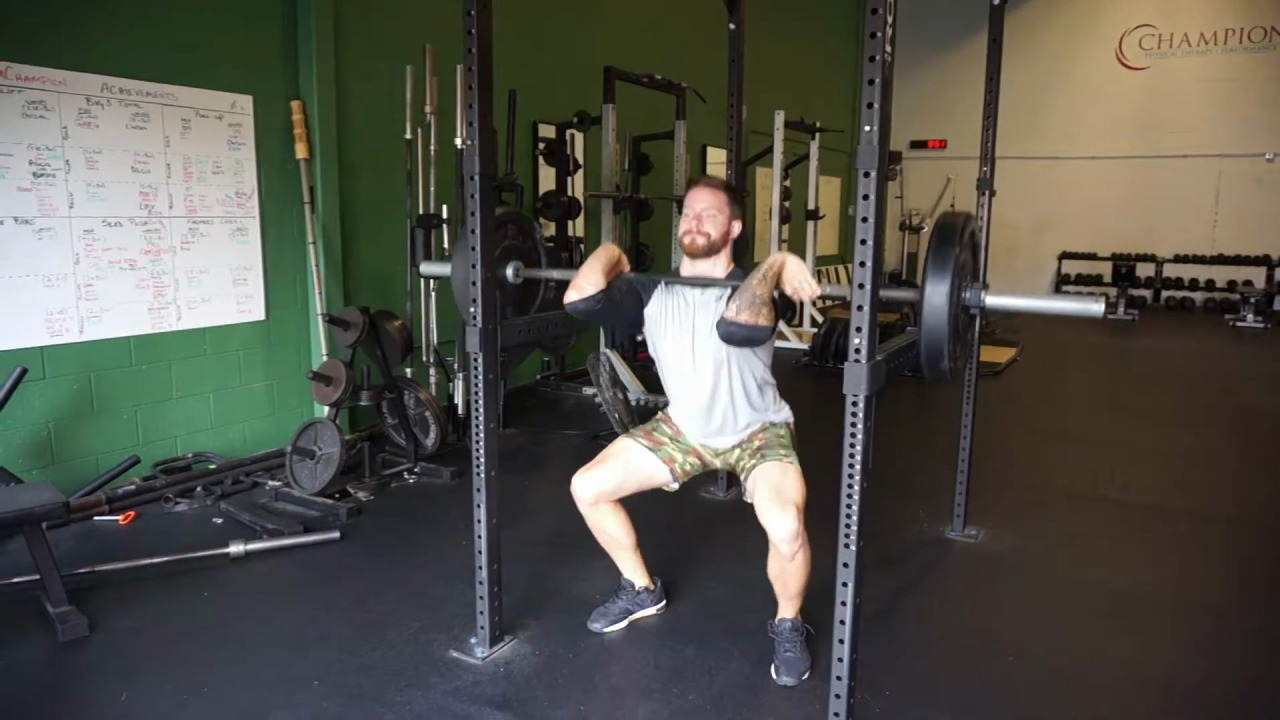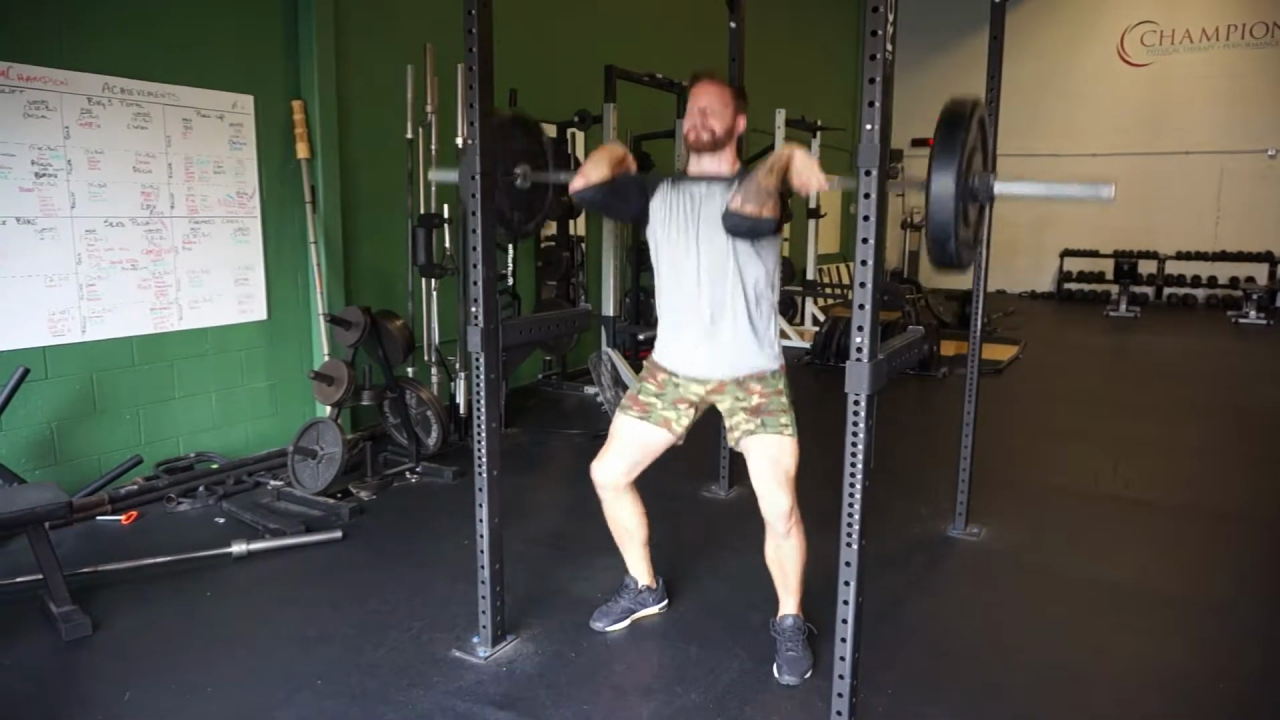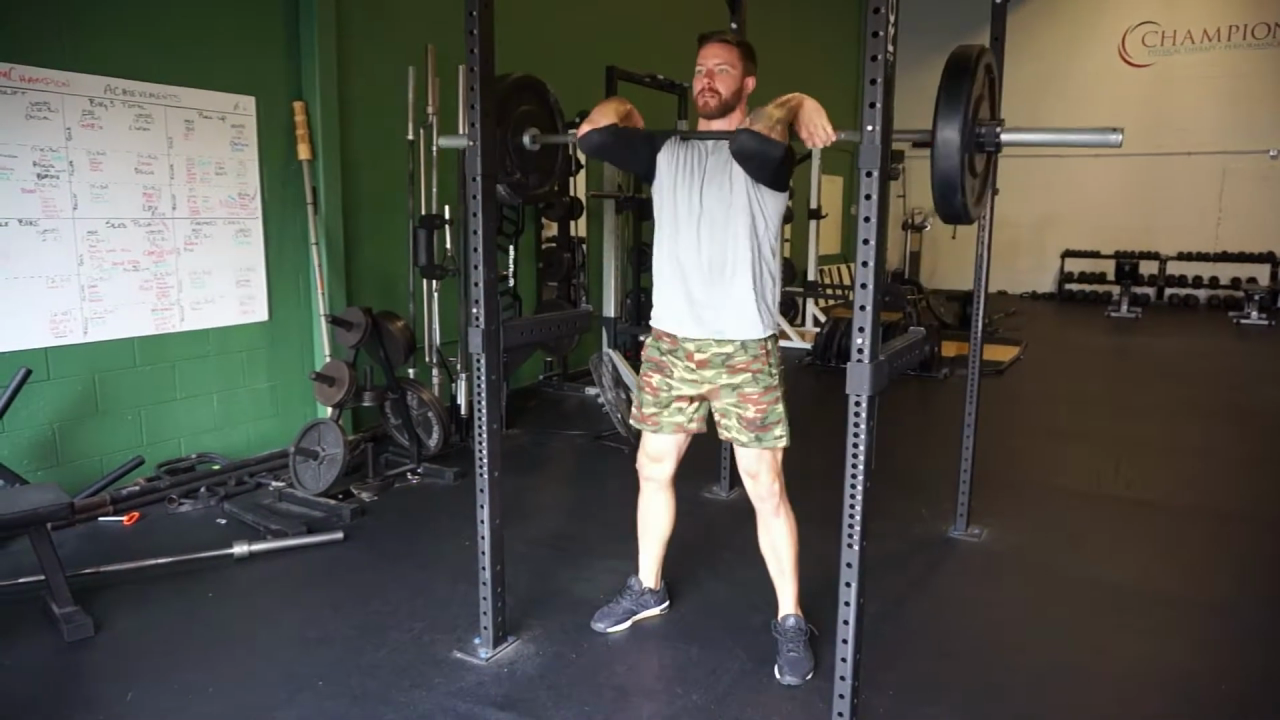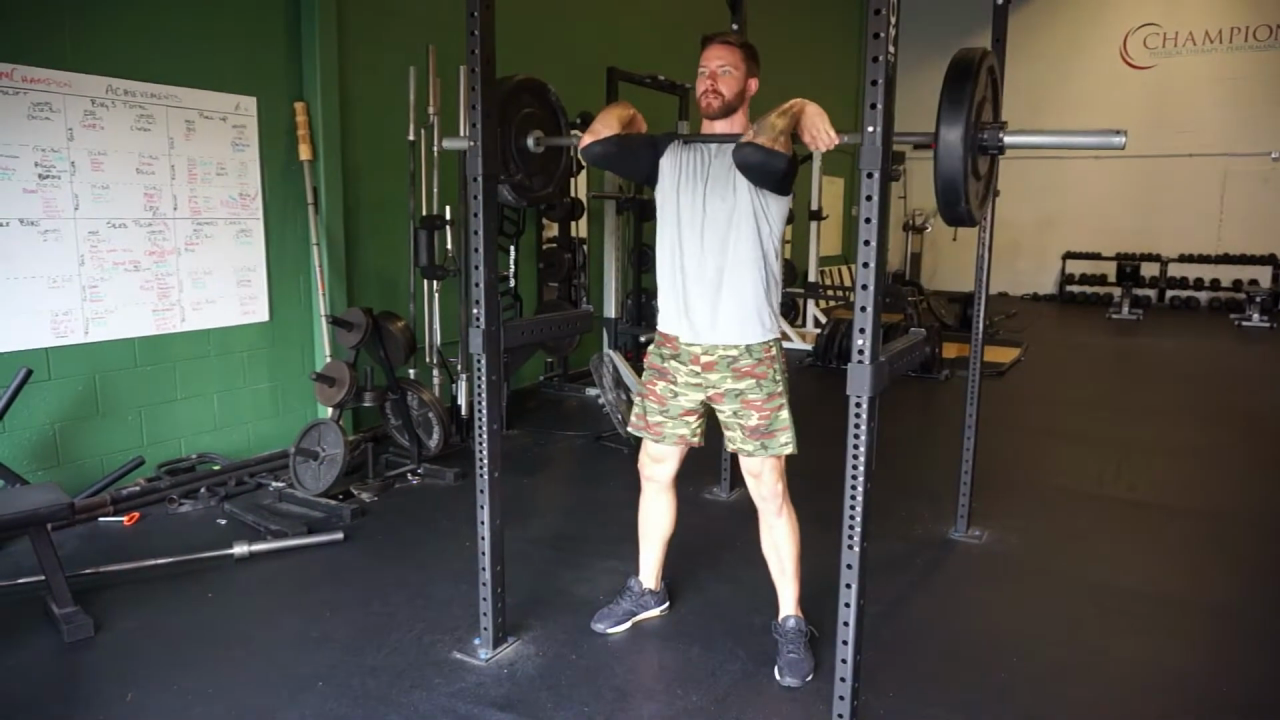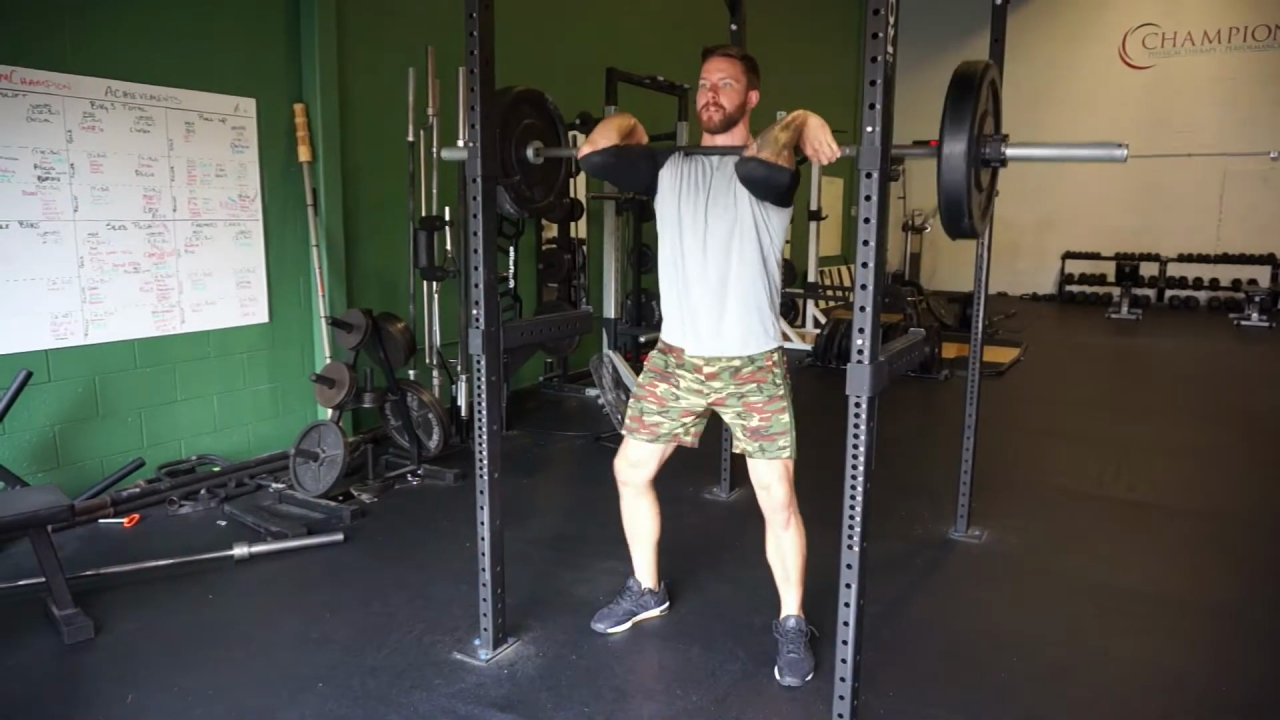
dt=0.3s
person 1, frame 1
left shoulder: (749, 295)
right shoulder: (652, 292)
left elbow: (737, 328)
right elbow: (580, 301)
left wrist: (777, 265)
right wrist: (608, 253)
left hip: (757, 432)
right hip: (682, 428)
left knee: (785, 528)
right knee: (587, 488)
left ankle: (787, 626)
right ankle: (641, 590)
person 1, frame 2
left shoulder: (756, 186)
right shoulder: (657, 191)
left elbow: (744, 218)
right elbow: (585, 192)
left wrist: (786, 160)
right wrist: (613, 153)
left hip: (750, 372)
right hip: (672, 366)
left knee: (779, 505)
right knee: (608, 475)
left ankle: (790, 622)
right ankle: (644, 587)
person 1, frame 3
left shoulder: (768, 150)
right shoulder: (665, 149)
left elbow: (752, 141)
right elbow: (592, 138)
left wrist: (794, 105)
right wrist: (622, 108)
left hip: (743, 348)
right hip: (670, 342)
left knee: (764, 488)
right knee: (654, 471)
left ankle: (790, 621)
right ankle: (648, 589)
person 1, frame 4
left shoulder: (768, 157)
right shoulder: (668, 153)
left elbow: (753, 150)
right elbow: (596, 146)
left wrist: (798, 112)
right wrist: (626, 112)
left hip: (746, 351)
right hip: (674, 345)
left knee: (767, 490)
right knee: (655, 471)
left ankle: (790, 622)
right ankle: (647, 589)
person 1, frame 5
left shoulder: (771, 169)
right shoulder: (668, 164)
left elbow: (757, 164)
right elbow: (595, 156)
left wrist: (800, 123)
right wrist: (626, 122)
left hip: (750, 361)
right hip: (676, 354)
left knee: (777, 498)
right knee: (631, 471)
left ankle: (792, 623)
right ankle: (646, 590)
